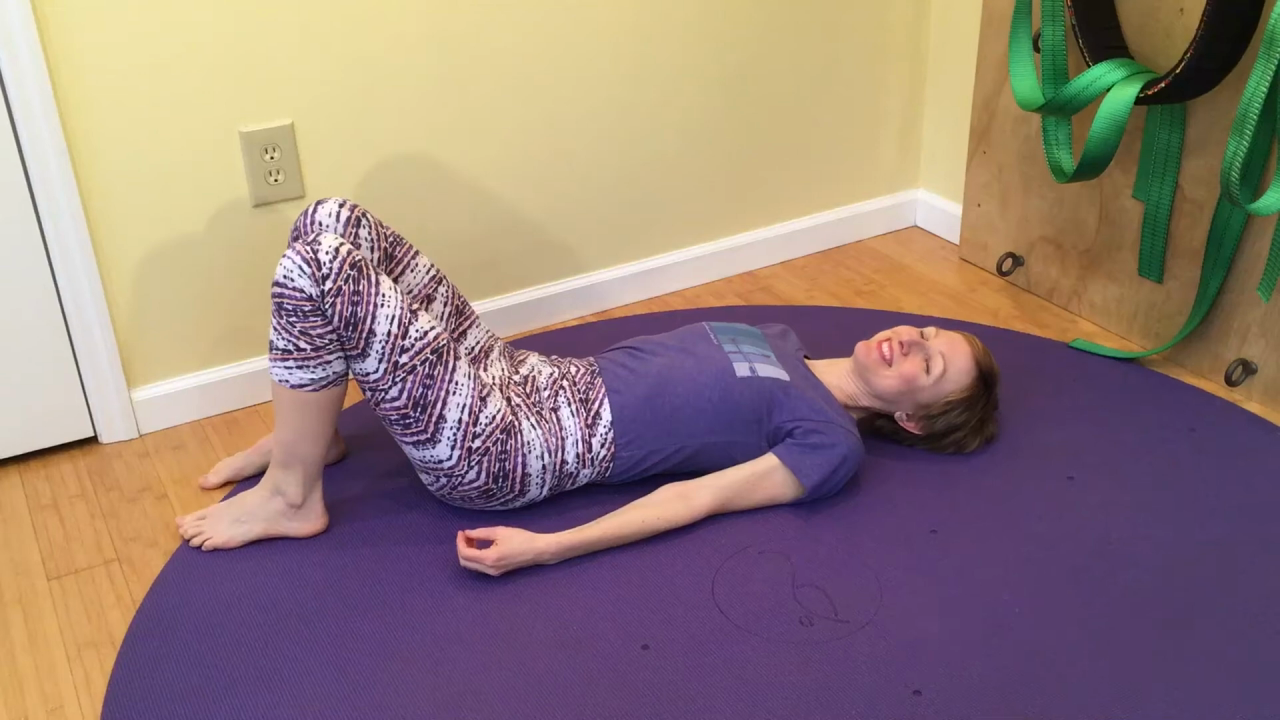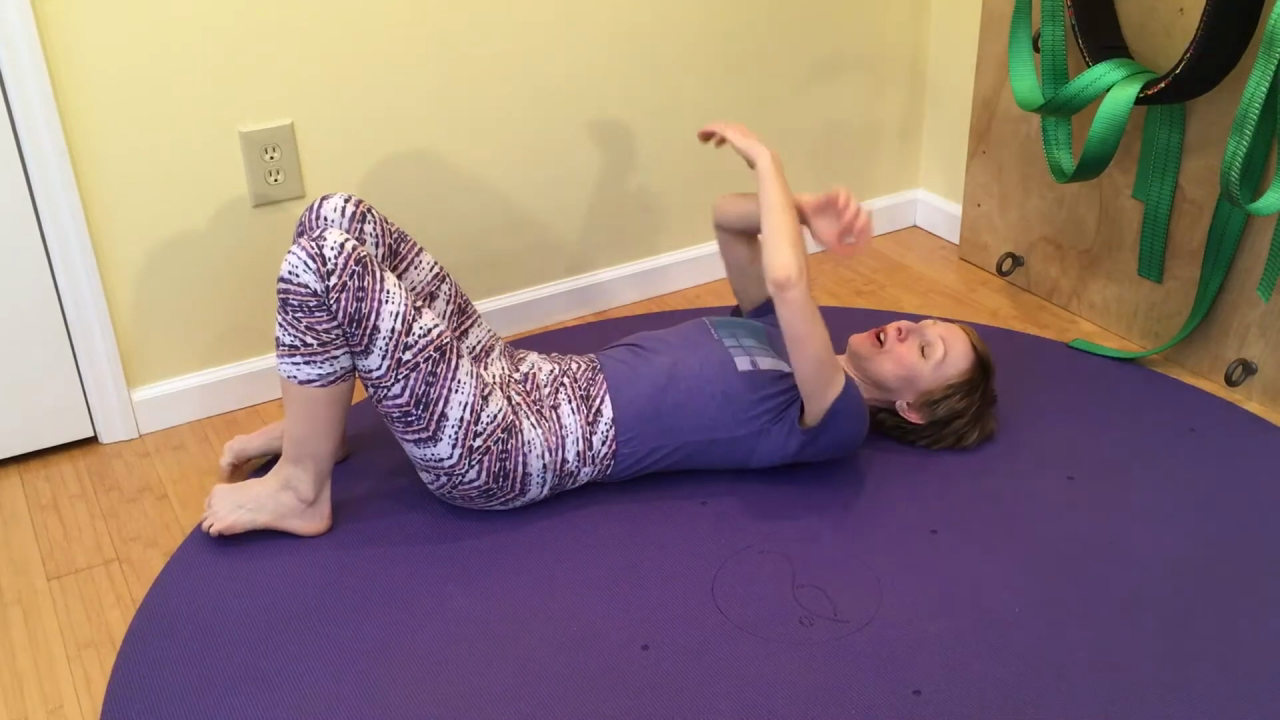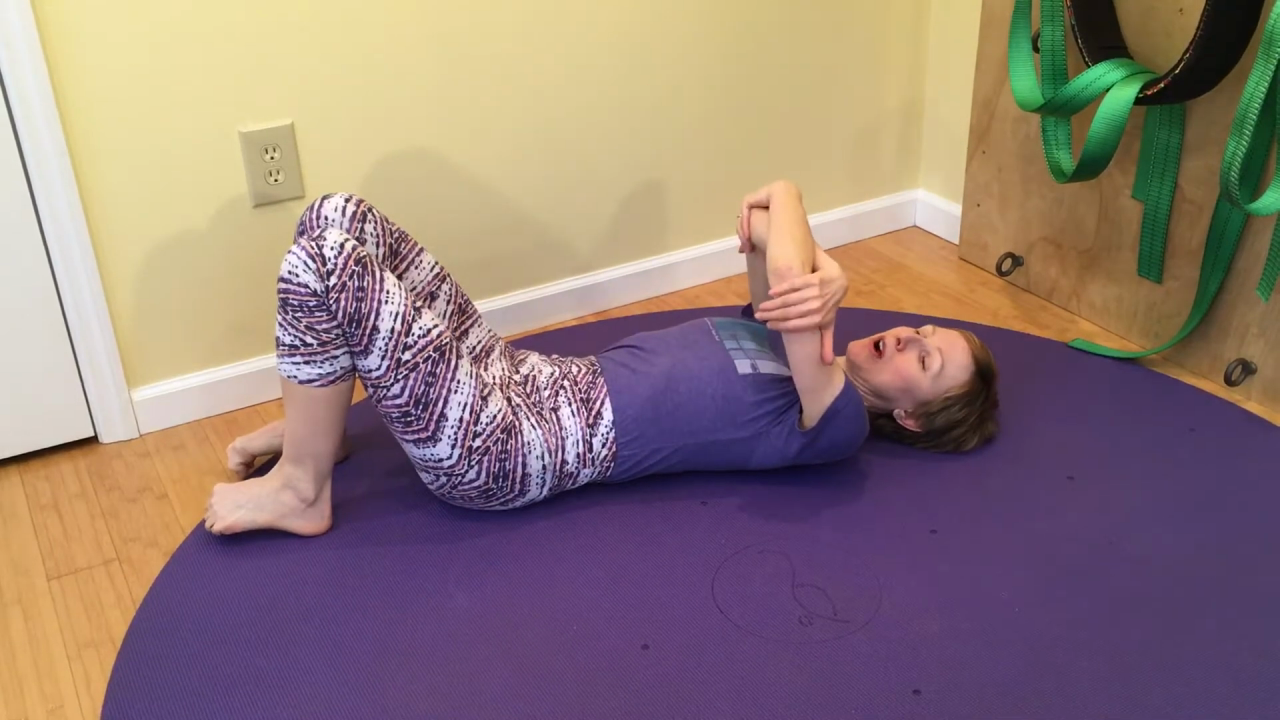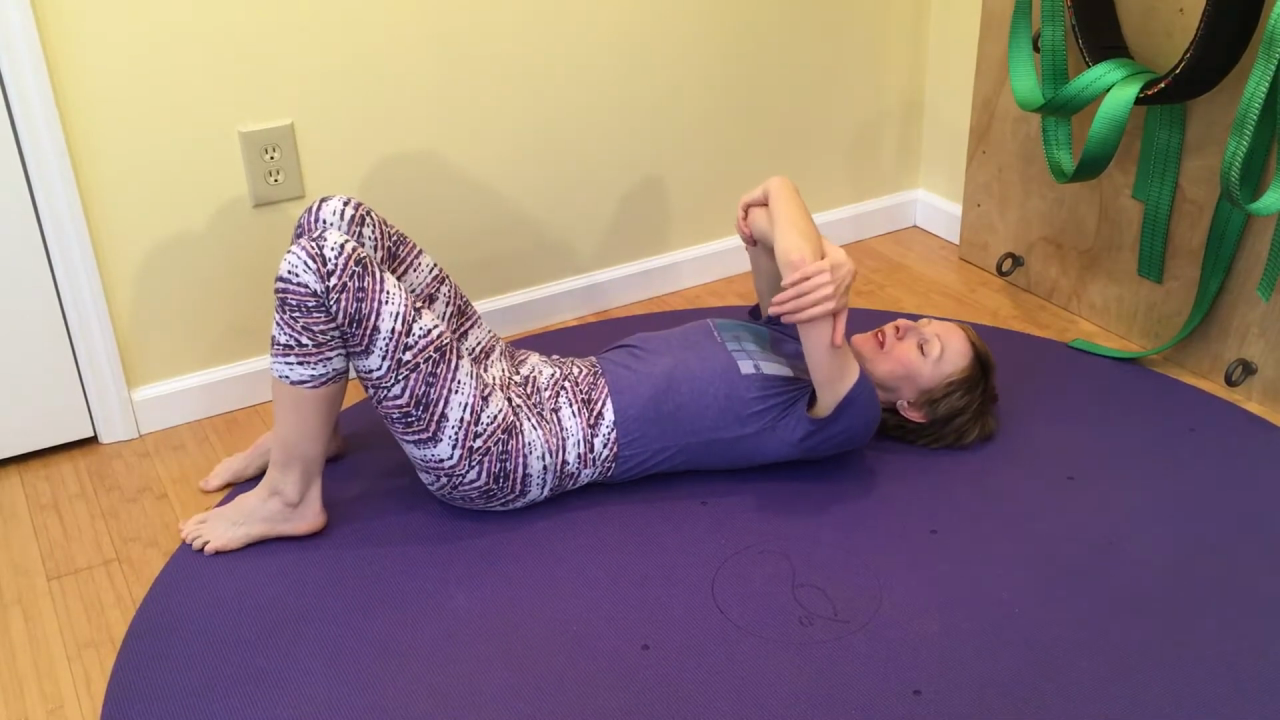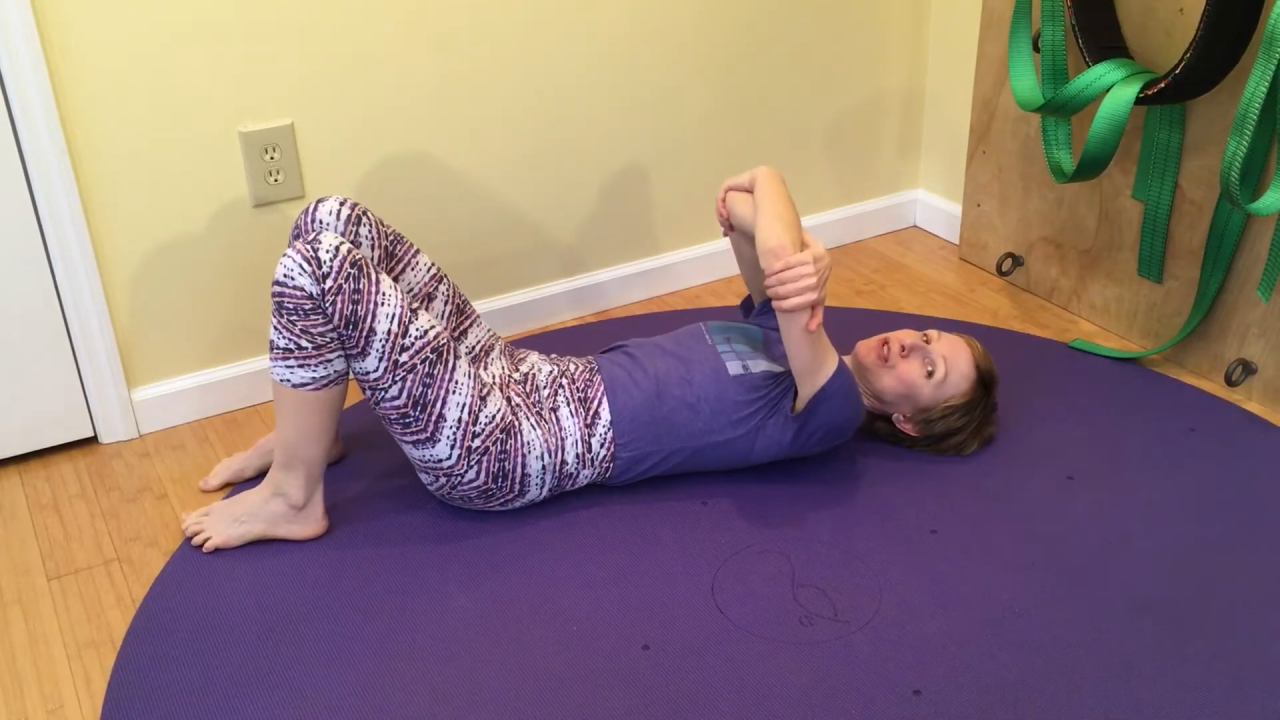
dt=1s
person 1, frame 1
left shoulder: (832, 445)
right shoulder: (784, 343)
left elbow: (696, 497)
left wrist: (540, 548)
left hip: (503, 450)
right hip: (534, 379)
left knee: (316, 266)
right knee: (332, 222)
left ankle: (291, 496)
right ankle: (307, 433)
person 1, frame 2
left shoulder: (835, 419)
right shoulder: (789, 341)
left elbow: (786, 279)
right elbow: (729, 223)
left wrist: (768, 164)
right wrist: (808, 212)
left hip: (506, 451)
right hip: (533, 383)
left knee: (323, 259)
right knee: (338, 218)
left ankle: (300, 490)
right ankle: (309, 424)
person 1, frame 3
left shoulder: (837, 423)
right shoulder: (798, 344)
left elbow: (789, 274)
right elbow: (769, 248)
left wrist: (790, 219)
right wrist: (824, 276)
left hip: (508, 450)
right hip: (532, 380)
left knee: (323, 260)
right knee: (340, 219)
left ankle: (300, 489)
right ankle: (313, 424)
person 1, frame 4
left shoulder: (847, 417)
right shoulder: (799, 342)
right elbow: (771, 239)
right wrist: (817, 260)
left hip: (508, 450)
right hip: (528, 380)
left knee: (321, 263)
right knee: (338, 219)
left ankle: (290, 495)
right ankle: (308, 431)
person 1, frame 5
left shoulder: (832, 413)
right shoulder: (794, 340)
left elbow: (790, 279)
right elbow: (764, 229)
right wrist: (779, 244)
left hip: (505, 450)
right hip: (528, 379)
left knee: (315, 269)
right knee: (332, 221)
left ankle: (293, 498)
right ankle: (307, 432)
